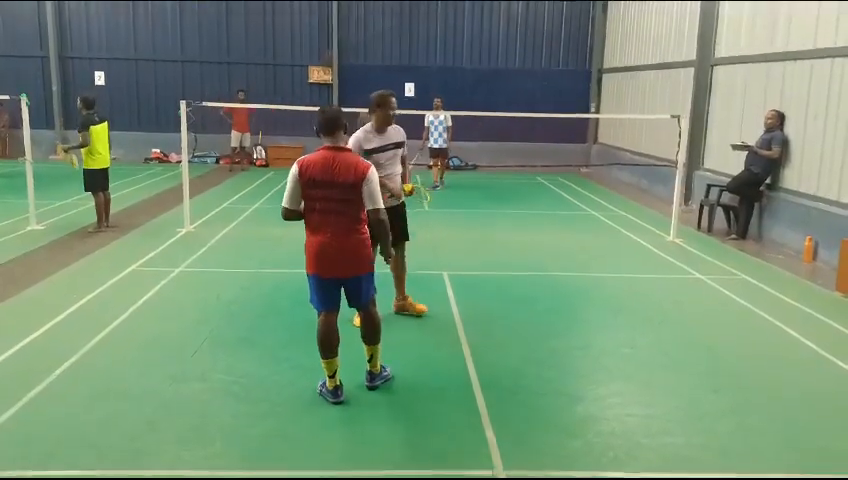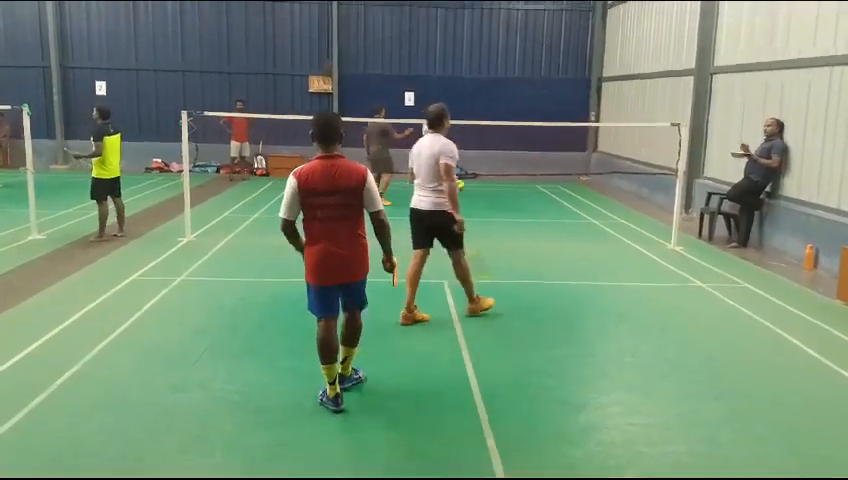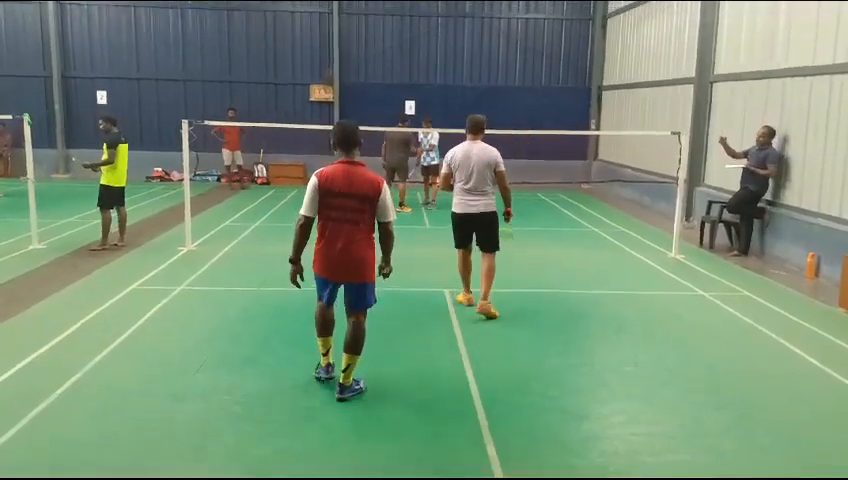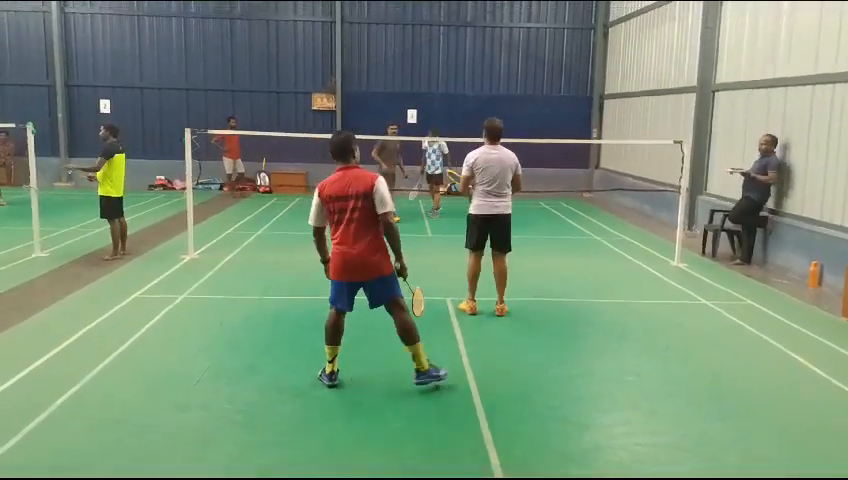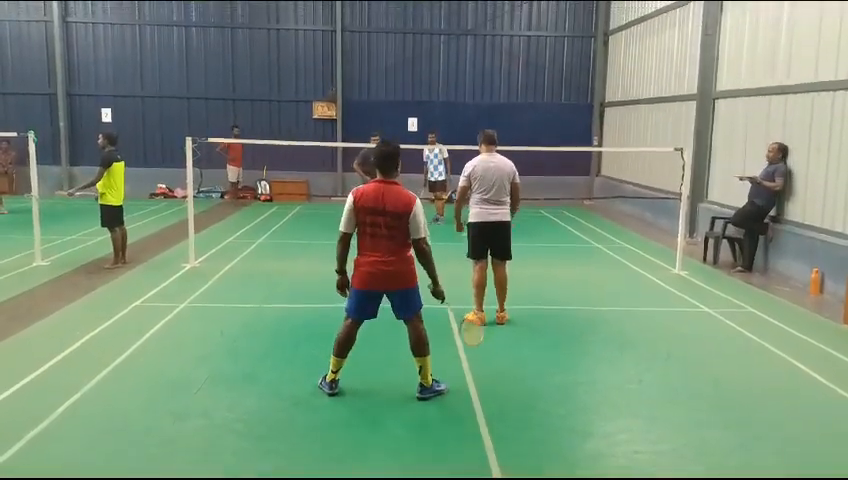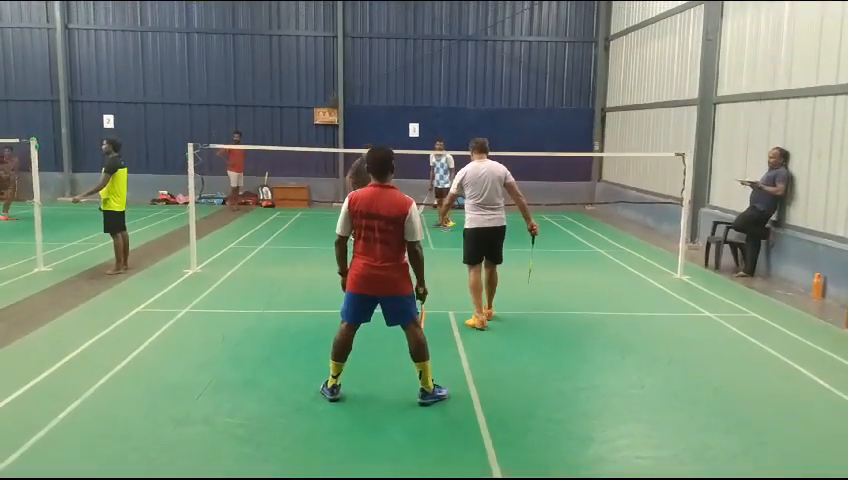
dt=0.7s
person 1, frame 1
left shoulder: (302, 165)
right shoulder: (363, 168)
left elbow: (288, 213)
right elbow: (378, 217)
right wrist: (386, 248)
left hip: (320, 254)
right hip: (356, 253)
left knee: (327, 315)
right knee: (368, 308)
left ankle: (332, 384)
right ankle: (374, 371)
person 1, frame 2
left shoulder: (300, 176)
right shoulder: (361, 173)
left elbow: (286, 225)
right elbow: (380, 219)
left wrist: (303, 248)
right wrist: (388, 254)
left hip: (320, 260)
right hip: (354, 259)
left knee: (326, 321)
right knee: (353, 313)
left ankle: (333, 391)
right ankle: (346, 372)
person 1, frame 3
left shoulder: (320, 177)
right shoulder: (377, 182)
left elbow: (304, 223)
right elbow: (386, 229)
left wrist: (295, 260)
right wrist: (386, 260)
left hip: (327, 260)
right hip: (361, 262)
left knee: (324, 306)
right knee: (356, 317)
left ankle: (326, 364)
right ankle: (346, 382)
person 1, frame 4
left shoulder: (323, 188)
right shoulder: (373, 180)
left elbow: (317, 231)
right elbow: (388, 222)
left wrist: (325, 260)
right wrist: (399, 257)
left hip: (341, 262)
right hip: (374, 261)
left knee: (337, 312)
right knee: (398, 309)
left ankle: (330, 371)
right ankle: (423, 369)
person 1, frame 5
left shoulder: (357, 195)
right shoulder: (410, 200)
left elbow: (344, 239)
right elbow: (421, 246)
left wrist: (341, 273)
right wrist: (435, 281)
left hip: (365, 273)
right hip: (401, 275)
left knee: (351, 323)
right knee: (415, 323)
left ankle: (331, 379)
right ankle: (426, 383)
person 1, frame 6
left shoulder: (353, 199)
right shoulder: (406, 204)
left elbow: (340, 242)
right elbow: (415, 249)
left wrist: (343, 272)
right wrist: (421, 282)
left hip: (360, 277)
right hip: (395, 279)
left knee: (347, 327)
right knee: (413, 328)
left ankle: (332, 385)
right ankle: (427, 388)
person 2, frame 1
left shoulder: (399, 132)
right shoulder: (359, 139)
left wrist: (405, 184)
right wrist: (384, 187)
left hip: (396, 203)
left knee: (399, 251)
left ankle: (402, 300)
person 2, frame 2
left shoulder: (417, 145)
right shoulder: (446, 145)
right elbow: (448, 180)
right wrist: (456, 212)
left hip: (418, 207)
right hip: (441, 209)
left knee: (419, 256)
right knee: (457, 256)
left ankle: (409, 309)
right ankle: (474, 302)
person 2, frame 3
left shoulder: (453, 153)
right shoulder: (492, 153)
left elbow: (444, 185)
right elbow: (503, 185)
right wrist: (508, 206)
left hip: (460, 210)
right hip: (486, 210)
left knee: (463, 252)
right knee: (488, 255)
left ankle: (467, 294)
right ankle: (484, 301)
person 2, frame 4
left shoulder: (473, 156)
right shoulder: (511, 157)
left elbow: (463, 188)
right elbow: (517, 187)
left hip: (479, 212)
right hip: (503, 213)
left knee: (475, 256)
right knee: (500, 258)
left ankle: (471, 301)
right ankle: (500, 304)
person 2, frame 5
left shoulder: (472, 165)
right shoulder: (509, 165)
left elbow: (460, 198)
right elbow: (516, 198)
left wrist: (458, 220)
right wrist: (509, 216)
left hip: (478, 220)
right hip: (502, 220)
left knee: (480, 266)
right knee: (500, 266)
left ankle: (478, 313)
right ankle: (501, 312)
person 2, frame 6
left shoulder: (464, 172)
right shoulder: (501, 169)
left elbow: (449, 201)
right elbow: (518, 197)
left wrist: (442, 216)
right wrist: (529, 221)
left hip: (474, 225)
right hip: (497, 225)
left knee: (475, 269)
right knee: (491, 267)
left ankle: (480, 315)
right ankle: (489, 309)
person 3, frame 1
left shoulder: (84, 121)
right shoulder: (102, 118)
left elbow: (85, 143)
left wrist: (69, 147)
left hip: (92, 163)
right hip: (104, 161)
left knee: (97, 193)
right knee: (105, 191)
left ankle: (100, 225)
right ankle: (107, 221)
person 3, frame 2
left shoulder: (98, 130)
right shoulder: (115, 129)
left elbow: (98, 152)
left wrist: (81, 156)
left hip: (102, 173)
right hip: (115, 171)
left knee: (102, 202)
right knee: (117, 199)
left ankle: (101, 234)
right ankle: (121, 229)
person 3, frame 3
left shoulder: (111, 138)
right shoulder: (121, 138)
left elbow: (111, 160)
left wrist: (92, 165)
right wrist: (100, 167)
left hip: (110, 180)
right hip: (120, 180)
left knee: (105, 209)
right knee: (120, 208)
left ankle: (104, 242)
right ankle: (121, 239)
person 3, frame 4
left shoulder: (108, 147)
right shoulder: (119, 147)
left elbow: (97, 167)
left wrist: (76, 167)
right wrist: (97, 176)
left hip: (109, 191)
right hip: (118, 189)
left knee: (112, 220)
right knee: (120, 218)
left ankle: (115, 252)
right ankle: (123, 248)
person 3, frame 5
left shoulder: (107, 156)
right shoulder: (118, 156)
left elbow: (97, 179)
left wrist: (76, 189)
right wrist: (102, 191)
left hip: (109, 199)
right hip: (117, 197)
left knee: (113, 228)
right knee: (120, 226)
left ankle: (116, 260)
right ankle: (123, 257)
person 3, frame 6
left shoulder: (111, 162)
right shoulder: (120, 162)
left elbow: (102, 185)
left wrist: (82, 196)
right wrist: (103, 201)
left hip: (112, 205)
right hip: (119, 203)
left knee: (116, 234)
right knee: (122, 232)
left ankle: (118, 266)
right ankle: (125, 263)
person 4, frame 1
left shoulder: (778, 135)
right shoulder: (767, 133)
left elbow: (775, 154)
left wrist: (756, 150)
right wrist: (749, 147)
left hip: (758, 172)
right hip: (752, 170)
left knee: (731, 186)
right knee: (746, 201)
left ankle: (757, 195)
right ankle: (740, 233)
person 4, frame 2
left shoulder: (778, 144)
right shoulder: (766, 142)
left elbow: (774, 163)
left wrist: (756, 159)
right wrist: (747, 152)
left hip: (757, 180)
right hip: (752, 179)
left knee: (732, 194)
right knee: (746, 209)
left ankle: (758, 203)
right ankle: (741, 241)
person 4, frame 3
left shoulder: (772, 153)
right shoulder: (754, 149)
left elbow: (772, 173)
right elbow: (735, 155)
left wrist: (753, 169)
right wrist: (725, 145)
left hip: (755, 188)
right hip: (747, 187)
left knee: (731, 206)
right knee: (745, 218)
left ankle: (760, 212)
right ankle: (742, 249)
person 4, frame 4
left shoulder: (773, 160)
right shoulder: (761, 158)
left elbow: (772, 179)
left wrist: (752, 175)
right wrist: (743, 172)
left hip: (756, 197)
right hip: (750, 196)
left knee: (733, 216)
right knee: (748, 227)
left ankle: (763, 221)
right ankle: (745, 258)
person 4, frame 5
left shoulder: (780, 168)
right shoulder: (770, 166)
left elbow: (778, 186)
left wrist: (759, 181)
right wrist: (751, 179)
left hip: (761, 204)
right hip: (756, 202)
left knee: (736, 220)
right knee: (750, 234)
left ankle: (764, 228)
right ankle: (746, 265)
person 4, frame 6
left shoulder: (782, 172)
right shoulder: (771, 171)
left elbow: (780, 191)
left wrist: (760, 186)
right wrist: (752, 185)
left hip: (763, 209)
right hip: (757, 207)
left knee: (738, 224)
right knee: (752, 239)
left ankle: (766, 233)
right ankle: (748, 270)
